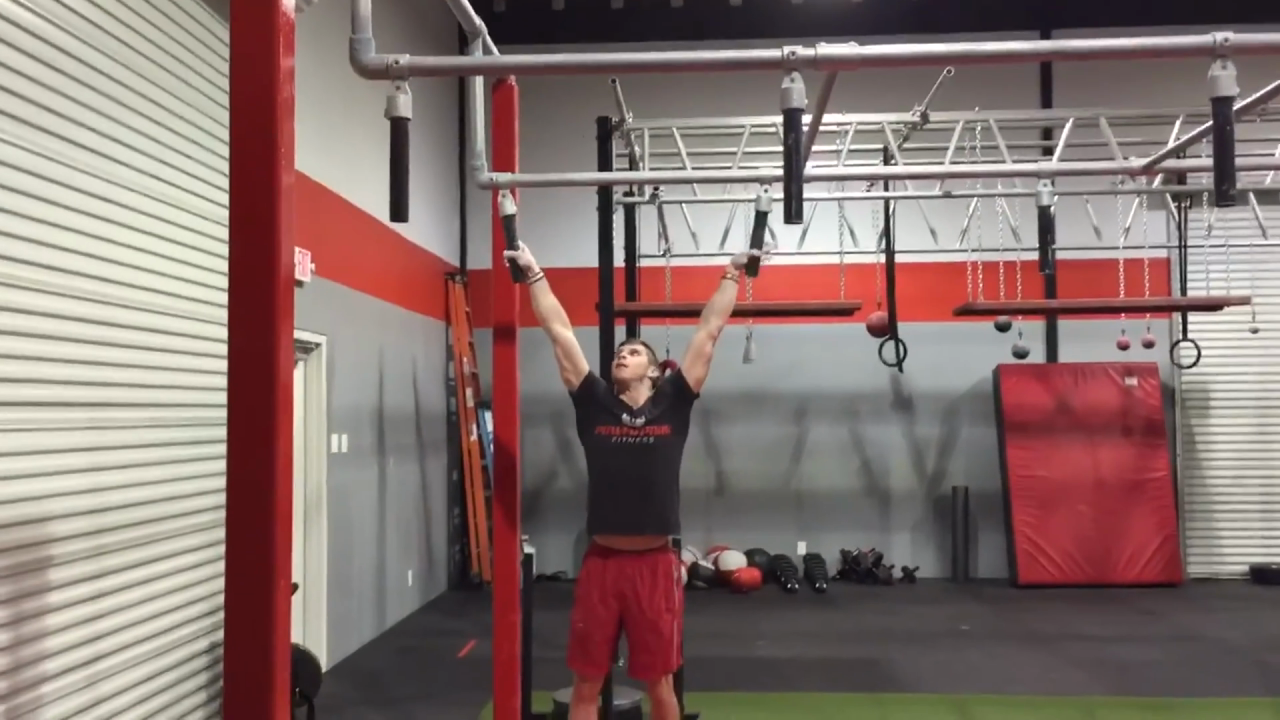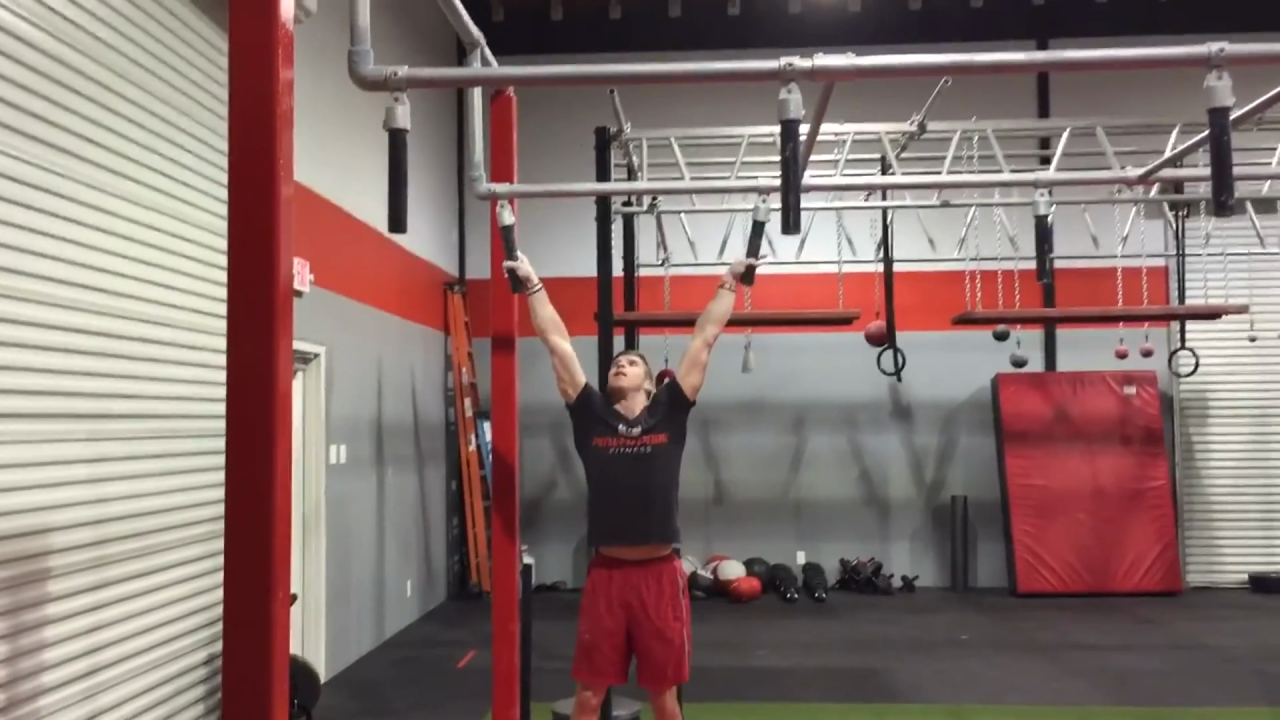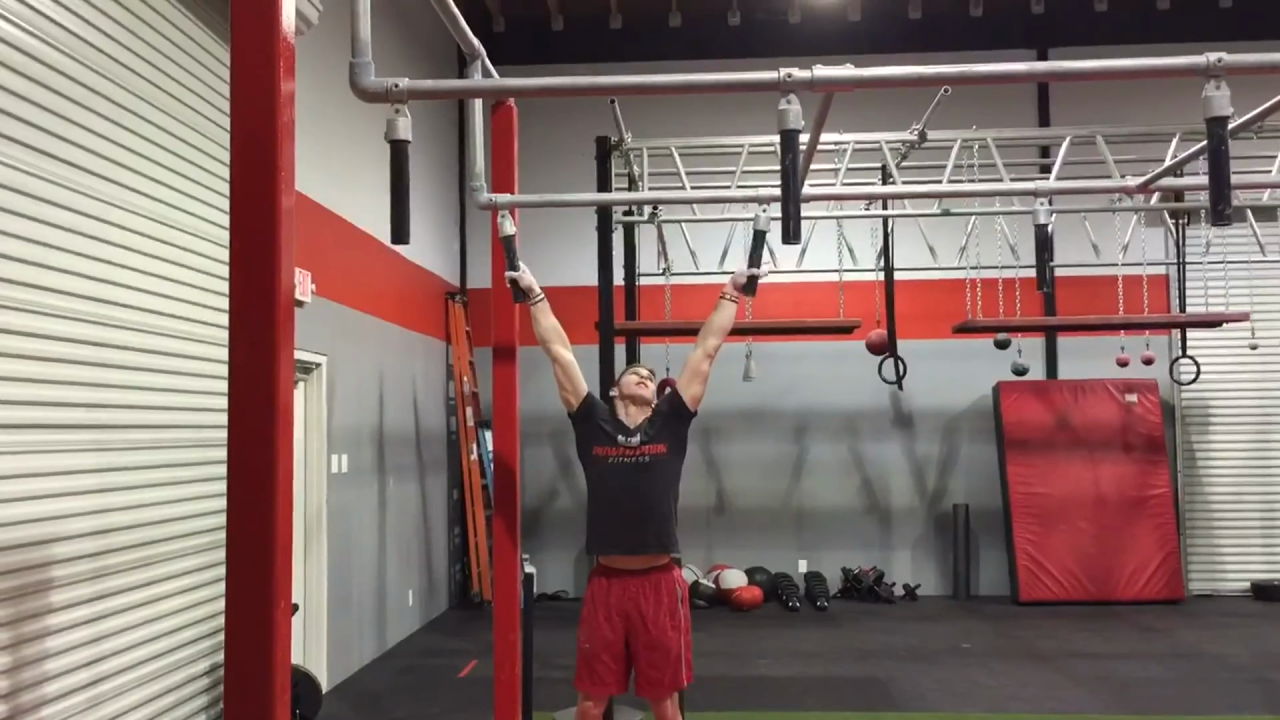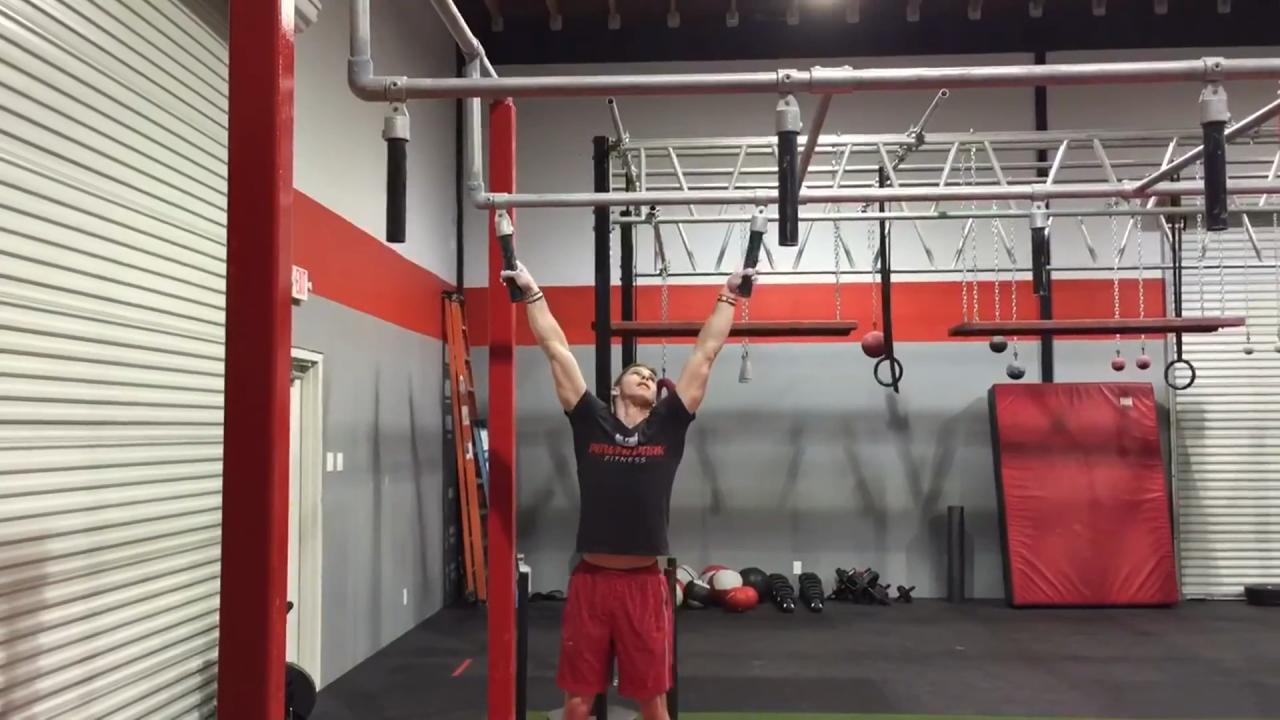
dt=0.3s
person 1, frame 1
left shoulder: (673, 404)
right shoulder: (594, 403)
left elbow: (709, 331)
right elbow: (560, 333)
left wrist: (733, 272)
right wrist: (533, 271)
left hip: (655, 563)
right hip: (602, 562)
left knee: (659, 680)
right knee: (586, 681)
person 1, frame 2
left shoulder: (669, 413)
right shoulder: (591, 414)
left elbow: (704, 339)
right elbow: (558, 343)
left wrist: (729, 281)
right wrist: (532, 283)
left hip: (659, 573)
right hip: (606, 574)
person 1, frame 3
left shoulder: (671, 424)
right shoulder: (593, 423)
left elbow: (706, 350)
right elbow: (559, 352)
left wrist: (732, 293)
right wrist: (533, 292)
left hip: (659, 583)
right hip: (606, 583)
person 1, frame 4
left shoulder: (668, 426)
right shoulder: (590, 421)
left elbow: (705, 353)
right elbow: (557, 349)
left wrist: (729, 295)
right wrist: (531, 291)
left hip: (644, 583)
right hip: (591, 581)
